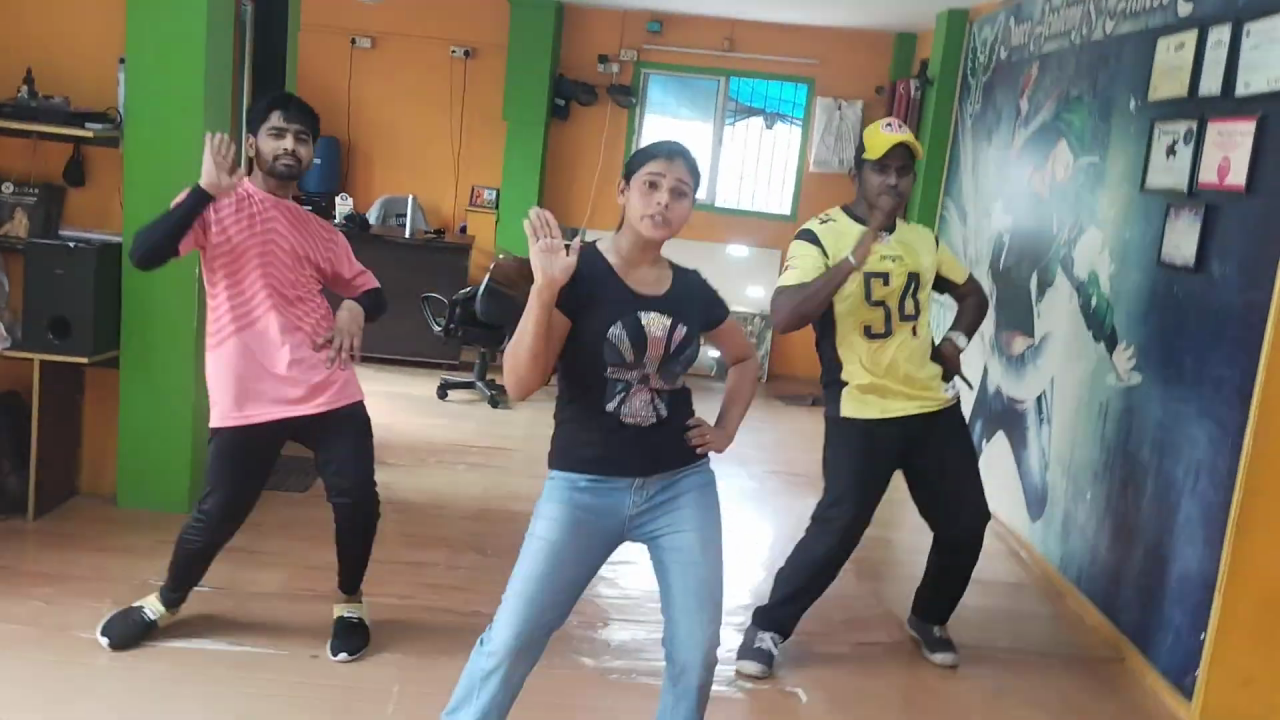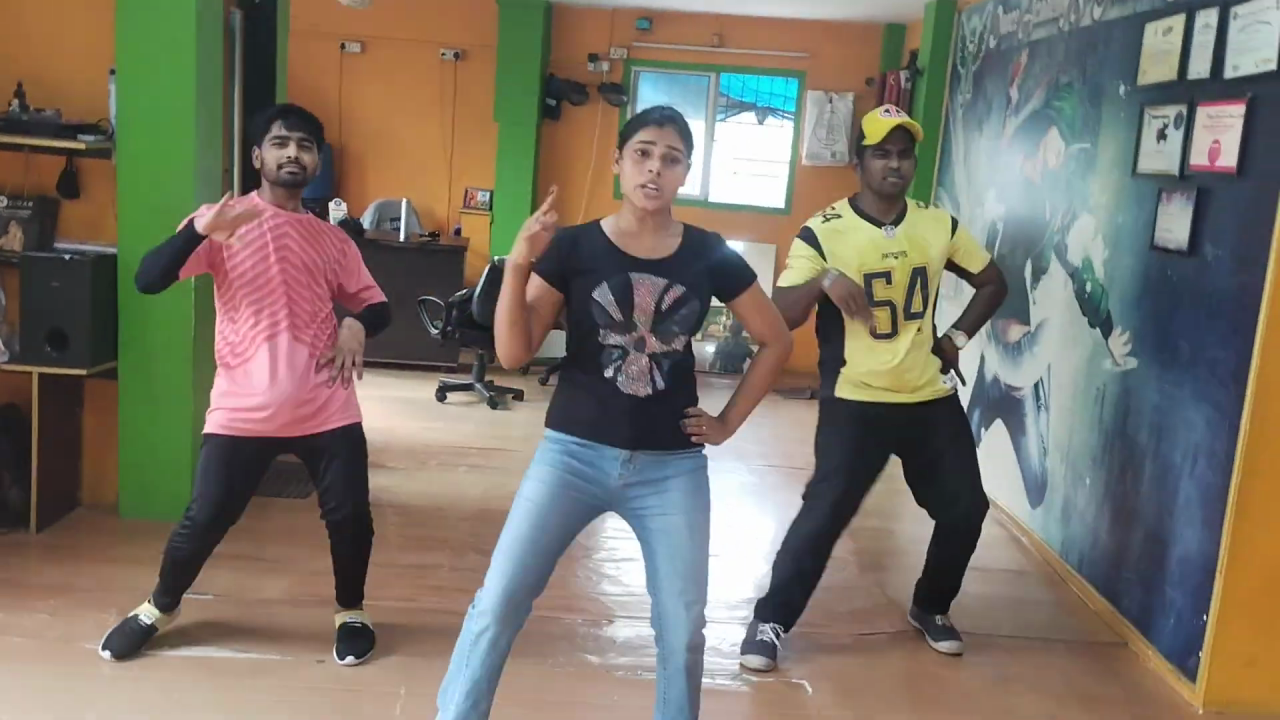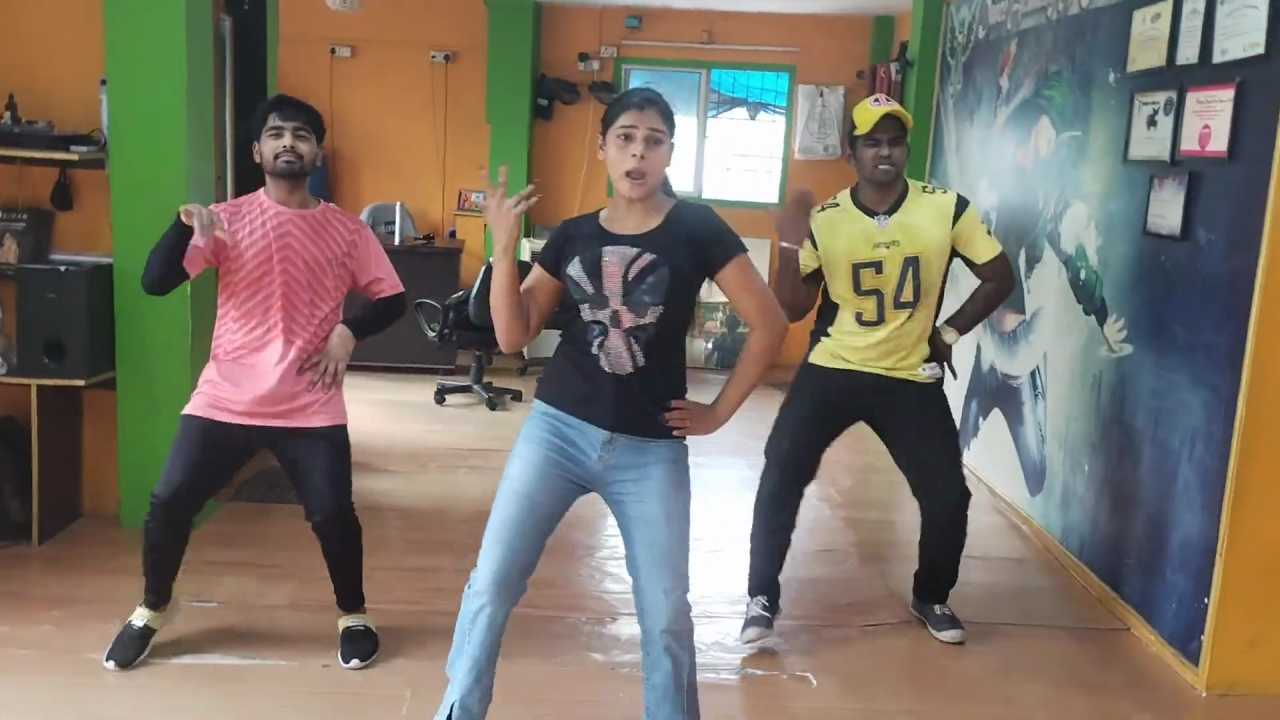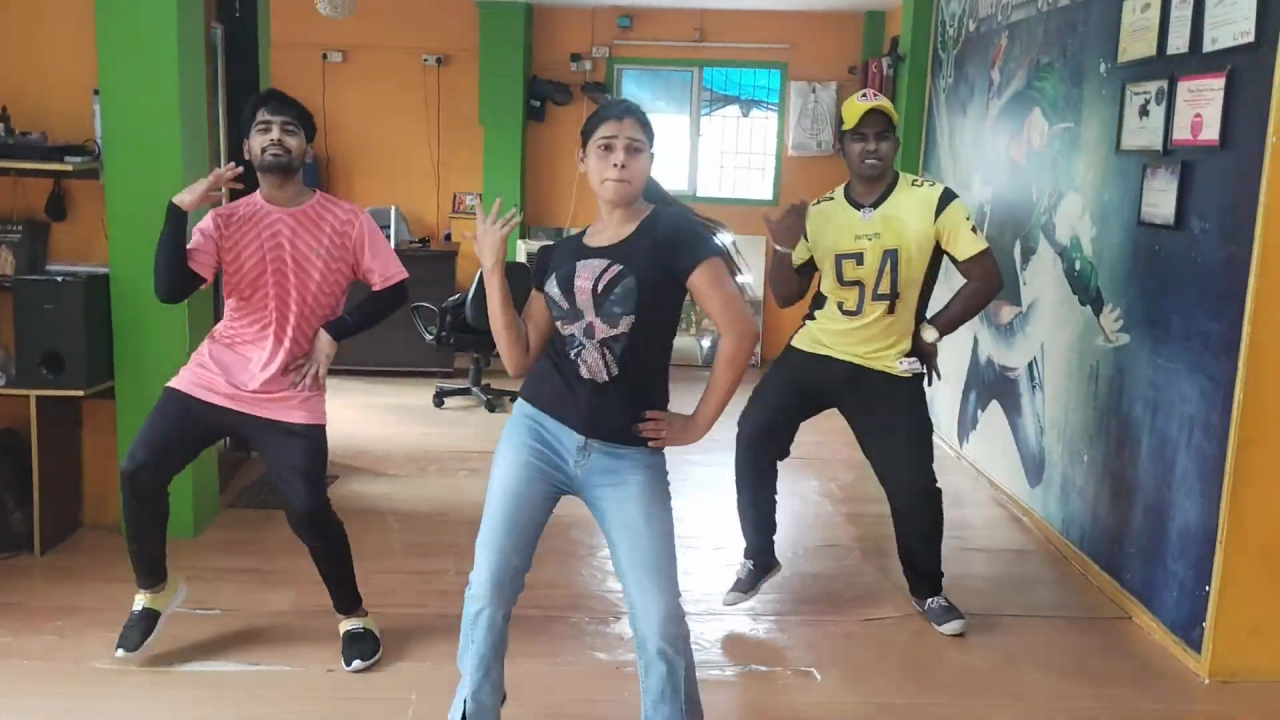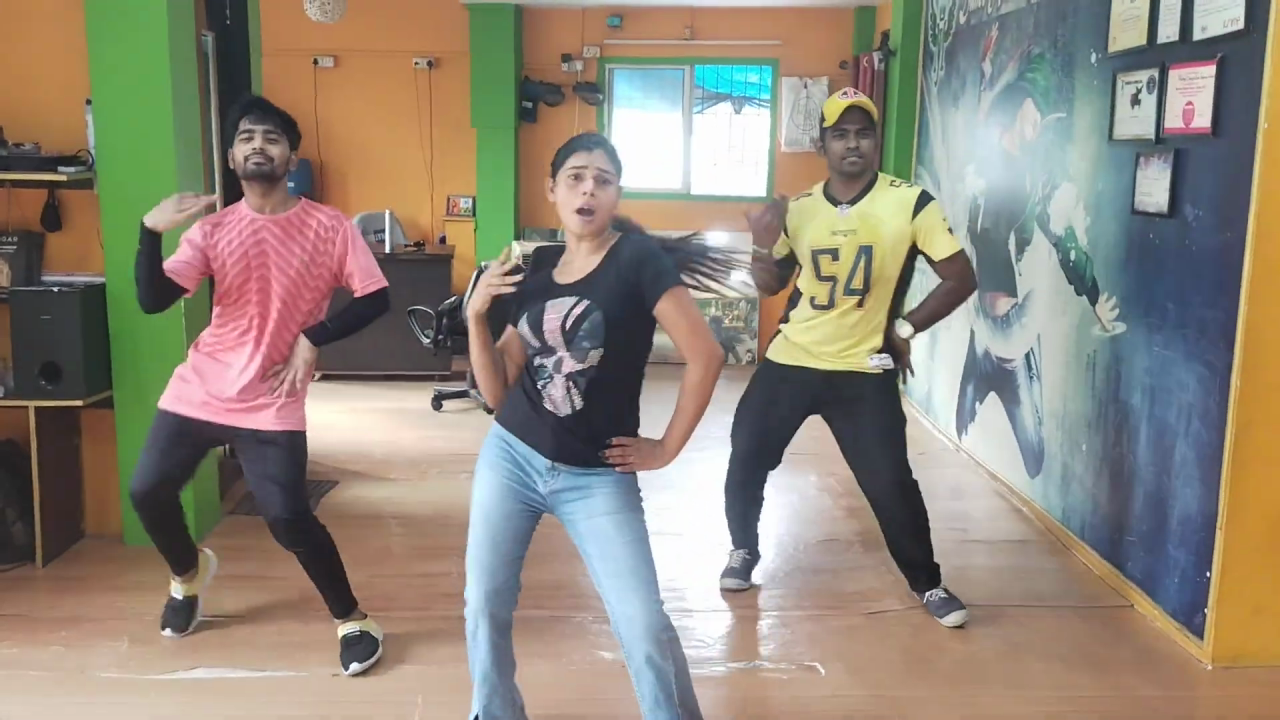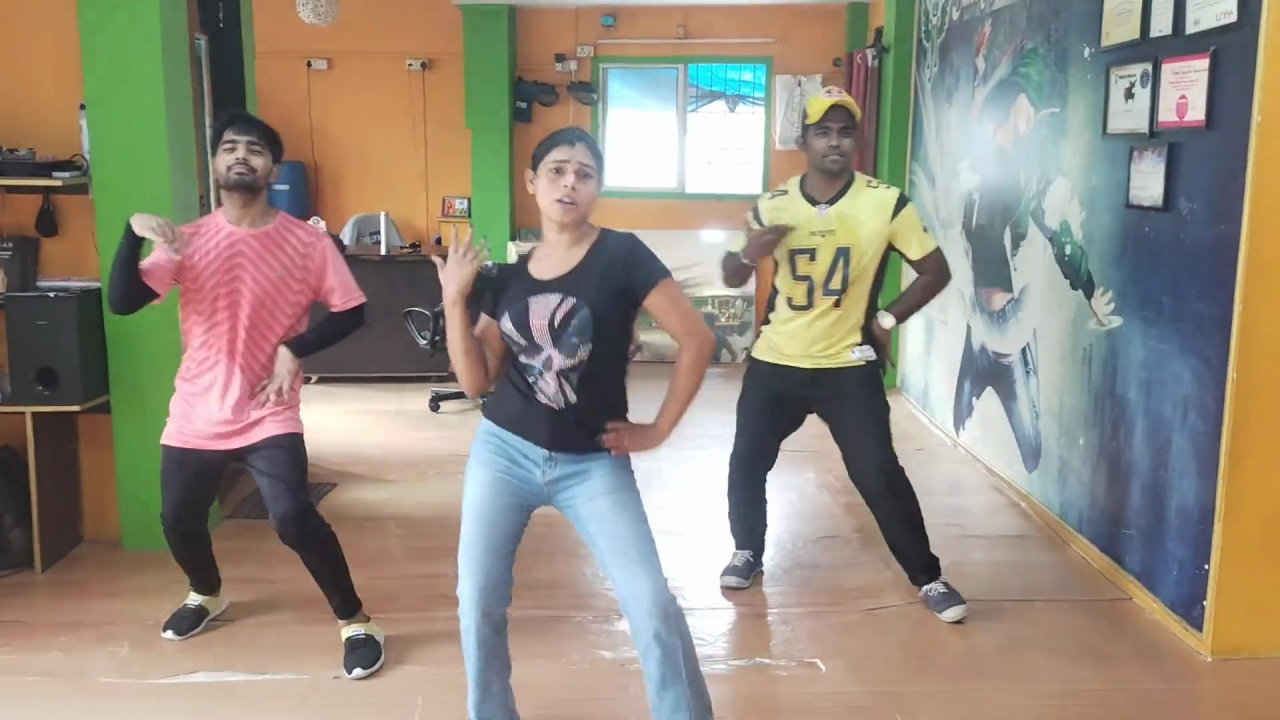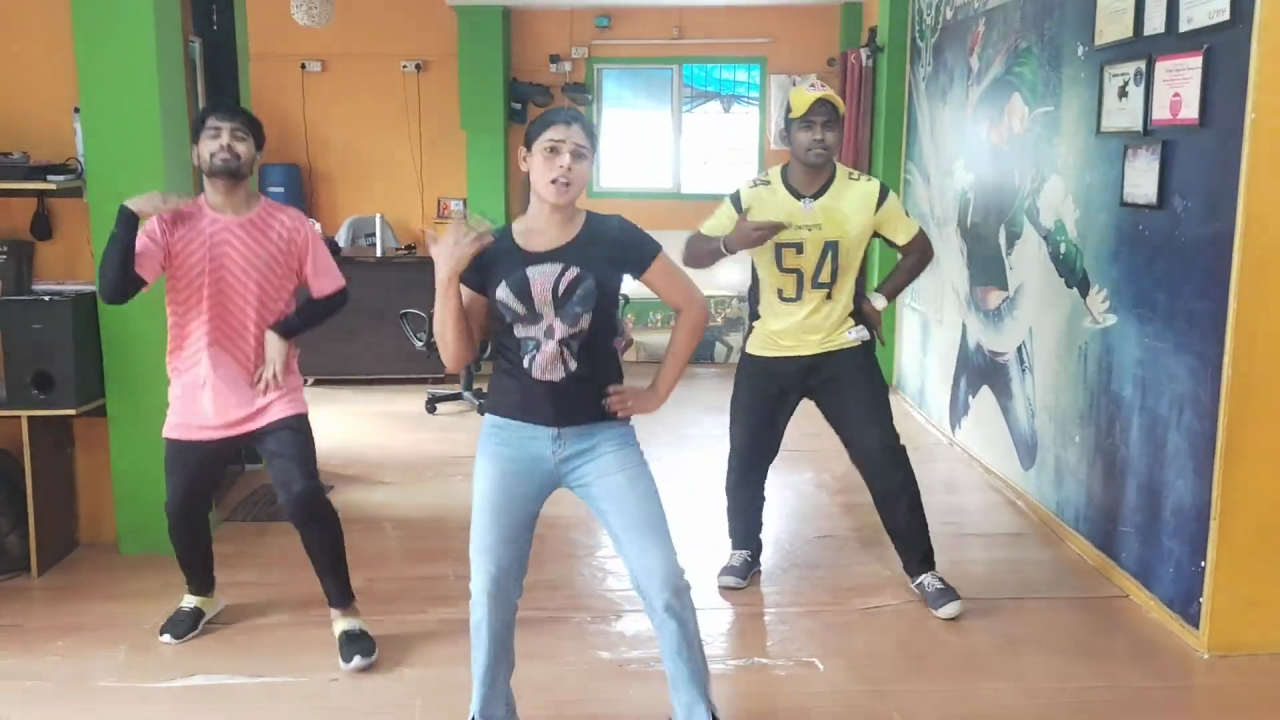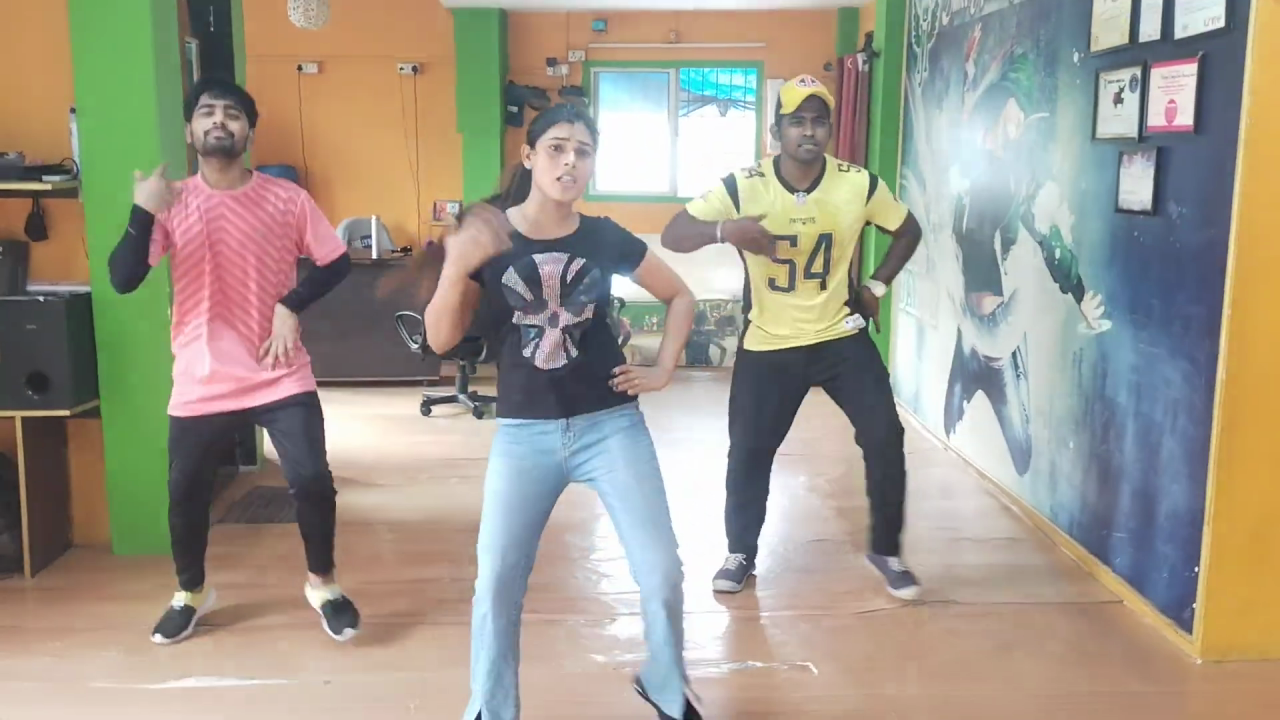
dt=0.1s
person 1, frame 1
left shoulder: (691, 289)
right shoulder: (572, 271)
left elbow: (745, 359)
right elbow: (520, 384)
left wrist: (723, 432)
right wrist: (543, 291)
left hip: (680, 486)
right hip: (583, 484)
left knee: (697, 645)
right knee: (514, 636)
person 1, frame 2
left shoulder: (709, 255)
right shoulder: (572, 246)
left elbow: (775, 339)
right elbow: (512, 353)
left wrist: (728, 422)
right wrist: (518, 264)
left hip: (671, 466)
right hip: (575, 454)
left knee: (683, 628)
right knee: (499, 603)
person 1, frame 3
left shoulder: (698, 228)
right shoulder: (571, 237)
left elbow: (768, 322)
right elbow: (512, 337)
left wrist: (718, 412)
right wrist: (503, 246)
left hip: (648, 446)
right hip: (556, 429)
left knee: (665, 612)
right knee: (493, 582)
person 1, frame 4
left shoulder: (674, 230)
right shoulder: (558, 255)
left elbow: (740, 330)
right elbow: (518, 360)
left wrist: (698, 423)
right wrist: (492, 268)
left hip: (627, 454)
right hip: (537, 432)
left knee: (658, 616)
right knee: (489, 586)
person 1, frame 5
left shoulder: (641, 258)
right shoulder: (533, 281)
left elbow: (704, 355)
right elbow: (497, 391)
left wrist: (668, 447)
right wrist: (477, 314)
left hip: (596, 475)
right hip: (511, 456)
left knee: (642, 624)
right knee: (485, 601)
person 1, frame 6
left shoulder: (622, 256)
right shoulder: (506, 278)
left elbow: (697, 341)
right elbow: (476, 381)
left wrist: (657, 431)
right wrist: (453, 300)
left hip: (588, 464)
right hip: (503, 449)
left knee: (652, 603)
right knee: (479, 601)
person 1, frame 7
left shoulder: (613, 236)
right shoulder: (488, 251)
left elbow: (693, 307)
right elbow: (455, 357)
left wrist: (659, 389)
right wrist: (445, 274)
left hip: (601, 436)
right hip: (513, 436)
left knee: (662, 579)
right knee: (490, 589)
person 1, frame 8
left shoulder: (605, 237)
right shoulder: (485, 235)
left elbow: (679, 297)
right elbow: (439, 338)
left wrist: (661, 370)
right wrist: (457, 266)
left hip: (609, 426)
right hip: (524, 434)
left knee: (661, 573)
right knee: (496, 583)
person 2, frame 1
left shoulder: (322, 231)
right shoulder: (215, 205)
left elbow: (369, 291)
right elbow: (144, 256)
left wrist: (355, 310)
right wrist: (204, 191)
left hip: (327, 386)
right hip: (248, 392)
left knee: (358, 501)
right knee: (219, 512)
left ankle: (349, 603)
right ankle: (162, 602)
person 2, frame 2
left shoulder: (334, 240)
right shoulder: (220, 222)
left elbow: (376, 305)
right elbow: (148, 280)
left wrist: (357, 325)
right wrist: (198, 229)
left hip: (327, 404)
right hip: (244, 403)
left knee: (350, 514)
right knee: (206, 518)
left ankle: (351, 610)
right ankle: (158, 608)
person 2, frame 3
left shoulder: (348, 229)
right shoulder: (225, 219)
left elbow: (391, 298)
right elbow: (154, 284)
left wrist: (350, 328)
right wrist: (182, 223)
left hip: (309, 400)
right hip: (230, 391)
left knee: (332, 512)
right knee: (172, 500)
left ankle: (354, 615)
right ankle: (151, 611)
person 2, frame 4
left shoulder: (348, 220)
right shoulder: (225, 220)
left elbow: (393, 289)
right elbow: (169, 291)
left wrist: (331, 331)
right wrist: (178, 209)
left hip: (291, 393)
right hip: (215, 376)
left knee: (308, 511)
right knee: (139, 471)
left ankle: (353, 617)
right ankle: (153, 592)
person 2, frame 5
left shoulder: (330, 227)
right shoulder: (209, 230)
left elbow: (375, 297)
right elbow: (153, 300)
left wrist: (313, 338)
right wrist: (152, 231)
left hip: (272, 400)
right hip: (201, 386)
left knee: (287, 517)
right knee: (147, 490)
left ankle: (351, 619)
right ankle: (189, 574)
person 2, frame 6
left shoulder: (307, 242)
right shoulder: (186, 240)
left elbow: (351, 312)
right elbow: (120, 303)
left wrist: (293, 349)
right wrist: (132, 236)
left hip: (267, 410)
right hip: (199, 408)
left knee: (293, 517)
right knee: (179, 518)
left ankle: (356, 621)
right ankle: (206, 594)
person 2, frame 7
left shoulder: (291, 225)
right shoulder: (167, 223)
left elbow: (333, 295)
right elbow: (113, 291)
left wrist: (281, 332)
right wrist: (130, 214)
left hip: (270, 396)
right hip: (196, 400)
left knee: (305, 500)
right knee: (182, 508)
left ankle: (346, 615)
right ankle: (201, 595)
person 2, frame 8
left shoulder: (287, 199)
right shoulder: (167, 203)
left elbow: (336, 262)
right elbow: (123, 279)
left wrist: (290, 306)
right wrist: (142, 211)
left hip: (278, 372)
right hip: (202, 378)
left knee: (310, 478)
right knee: (185, 491)
left ankle: (323, 583)
right ankle: (191, 593)
person 3, frame 1
left shoulder: (923, 238)
right shoulder: (818, 237)
left elbow: (970, 296)
right elbow: (784, 315)
left wrist: (955, 341)
right wrist: (852, 259)
left hip: (933, 409)
right hip: (860, 413)
left knee: (965, 522)
right knee: (837, 531)
left ankle: (929, 618)
right ankle: (768, 629)
person 3, frame 2
left shoulder: (939, 223)
right shoulder: (822, 233)
left elbow: (992, 282)
right elbow: (781, 315)
left wrist: (958, 336)
right wrist: (823, 284)
left hip: (931, 397)
right hip: (856, 398)
left knee: (965, 510)
right knee: (826, 509)
left ankle: (931, 607)
right ankle: (771, 619)
person 3, frame 3
left shoulder: (948, 207)
right shoulder: (824, 219)
left elbow: (1000, 276)
right elbow: (794, 307)
left wrist: (948, 331)
right wrist: (791, 247)
left hip: (911, 376)
right hip: (834, 367)
left knee: (947, 494)
right knee: (784, 465)
left ankle: (931, 599)
right ankle: (762, 597)
person 3, frame 4
left shoulder: (935, 201)
right shoulder: (816, 213)
left elbow: (986, 276)
right elbow: (785, 295)
left wrist: (931, 330)
right wrist: (781, 246)
left hip: (889, 368)
right hip: (814, 354)
left knee: (914, 488)
right knee: (754, 438)
left ankle: (928, 590)
right ankle: (758, 556)
person 3, frame 5
left shoulder: (910, 202)
right shoulder: (797, 208)
left elbow: (961, 277)
right elbow: (770, 285)
left wrist: (905, 327)
right wrist: (766, 246)
left hip: (863, 370)
right hip: (789, 362)
left knee: (889, 482)
right knee: (746, 463)
left ankle: (927, 583)
right ankle: (744, 550)
person 3, frame 6
left shoulder: (887, 202)
right shoulder: (773, 204)
left elbow: (936, 271)
right elbow: (732, 278)
left wrist: (886, 318)
right wrist: (749, 253)
left hip: (848, 364)
right hip: (775, 361)
left knee: (879, 473)
right knee: (746, 465)
left ankle: (927, 576)
right ankle: (747, 551)
person 3, frame 7
left shoulder: (871, 193)
right shoulder: (753, 195)
left elbow: (918, 250)
right elbow: (692, 253)
left wrist: (875, 298)
right wrist: (733, 240)
left hip: (842, 348)
right hip: (770, 353)
left knee: (882, 457)
right knee: (747, 461)
left ankle: (923, 570)
right ankle: (744, 552)
person 3, frame 8
left shoulder: (859, 183)
right shoulder: (741, 185)
left elbow: (908, 231)
right elbow: (672, 235)
left wrist: (875, 286)
right wrist: (722, 229)
left hip: (839, 336)
right hip: (766, 345)
left knee: (883, 434)
right knee: (748, 457)
left ankle: (886, 551)
right ankle: (740, 553)
person 4, frame 1
left shoulder: (1074, 225)
right shoulder: (1017, 203)
left elbow: (1092, 292)
left wrist: (1113, 348)
left hip: (1034, 367)
right hip: (998, 359)
left knee: (1034, 480)
right knee: (971, 449)
person 4, frame 2
left shoulder: (1068, 213)
right shoulder: (1009, 192)
left elbow: (1087, 278)
left wrist: (1109, 334)
left hip: (1030, 355)
right hip: (995, 348)
left knee: (1033, 470)
right knee: (968, 438)
person 4, frame 3
left shoulder: (1060, 202)
right shoulder: (1001, 183)
left elbow: (1080, 265)
left wrist: (1105, 321)
left hip: (1025, 345)
right hip: (991, 337)
left knee: (1032, 454)
right knee: (966, 437)
person 4, frame 4
left shoulder: (1054, 192)
right shoulder: (996, 177)
left elbow: (1075, 258)
left wrist: (1101, 312)
left hip: (1022, 337)
right hip: (988, 331)
left knee: (1030, 449)
right knee: (963, 432)
person 4, frame 5
left shoulder: (1046, 183)
right shoulder: (989, 168)
left elbow: (1070, 247)
left wrist: (1096, 299)
left hip: (1018, 325)
right hip: (984, 321)
left knee: (1029, 435)
right knee: (964, 423)
person 4, frame 6
left shoulder: (1041, 179)
right shoulder: (982, 166)
left elbow: (1065, 242)
left wrist: (1091, 294)
left hip: (1013, 319)
right hip: (980, 317)
left knee: (1027, 439)
right knee: (961, 424)
person 4, frame 7
left shoulder: (1035, 174)
right shoulder: (976, 163)
left elbow: (1059, 239)
left wrist: (1086, 291)
left hip: (1010, 319)
right hip: (975, 314)
left knee: (1022, 429)
right knee: (957, 416)
person 4, frame 8
left shoulder: (1029, 180)
right shoulder: (972, 170)
left elbow: (1055, 246)
left wrist: (1081, 297)
left hip: (1004, 324)
right hip: (970, 319)
left knee: (1017, 438)
right knee: (952, 423)
